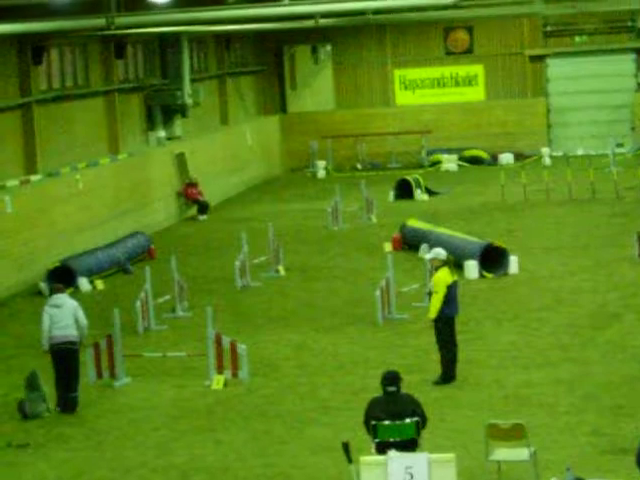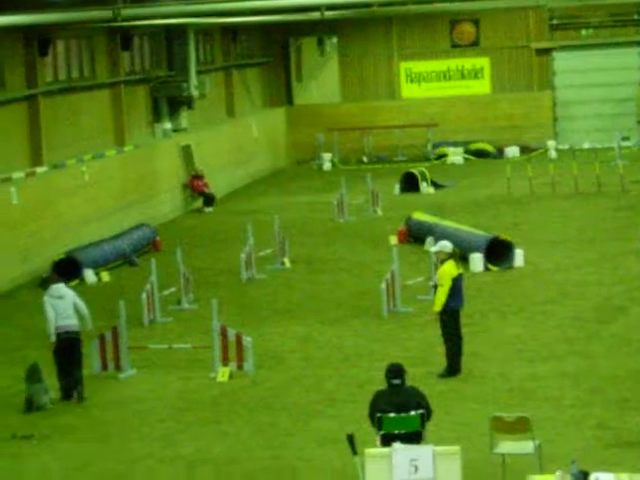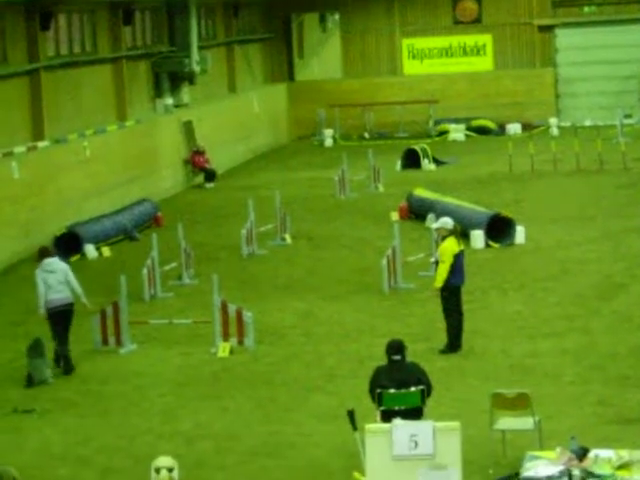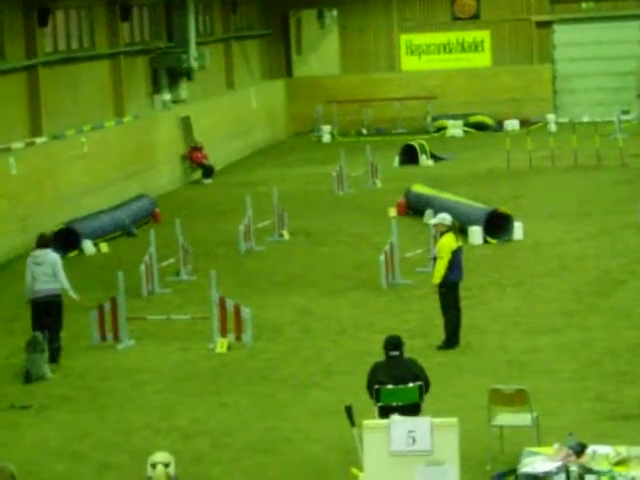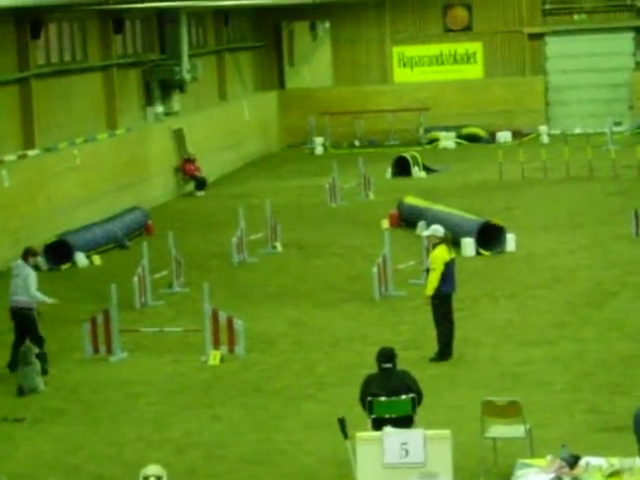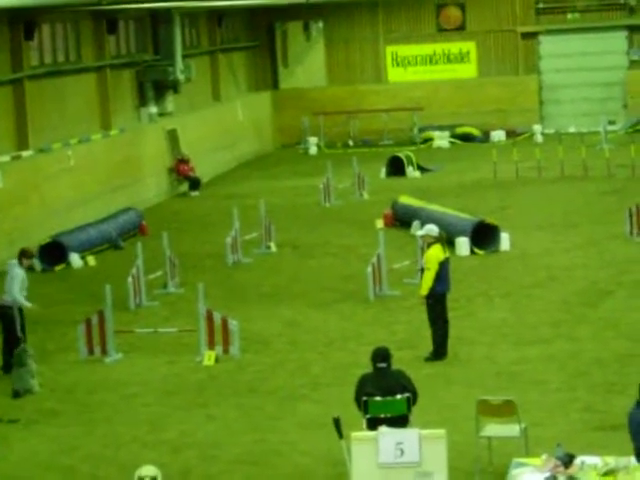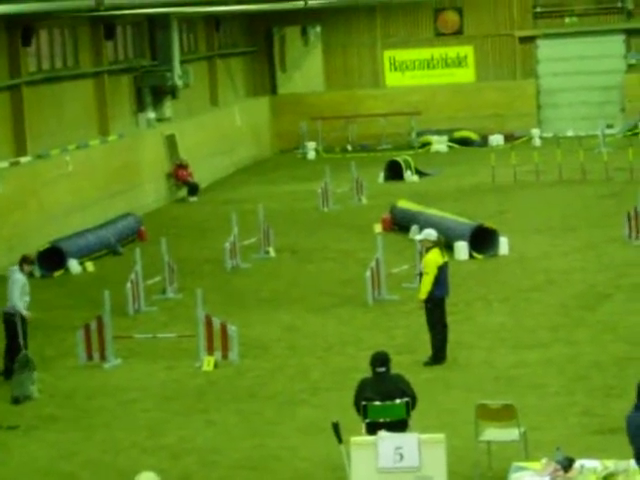
dt=0.4s
person 1, frame 1
left shoulder: (439, 276)
right shoulder: (449, 272)
left elbow: (437, 298)
left wrist: (431, 315)
left hip: (442, 315)
right hip: (450, 312)
left knee: (444, 345)
right knee: (451, 343)
left ankle: (446, 376)
right ankle: (451, 373)
person 1, frame 2
left shoulder: (445, 269)
right shoulder: (455, 264)
left elbow: (443, 290)
left wrist: (437, 308)
left hip: (448, 307)
right hip: (456, 305)
left knee: (449, 338)
right knee: (456, 336)
left ankle: (452, 369)
right ankle: (456, 366)
person 1, frame 3
left shoulder: (446, 246)
right shoulder: (456, 241)
left elbow: (444, 267)
left wrist: (438, 284)
left hip: (449, 284)
right hip: (457, 282)
left knee: (450, 314)
right knee: (456, 312)
left ankle: (452, 345)
right ankle: (456, 342)
person 1, frame 4
left shoulder: (445, 242)
right shoulder: (454, 237)
left elbow: (442, 263)
left wrist: (436, 280)
left hip: (447, 280)
right hip: (455, 278)
left knee: (448, 310)
right knee: (454, 308)
left ankle: (450, 341)
right ankle: (454, 338)
person 1, frame 5
left shoulder: (437, 254)
right shoulder: (447, 249)
left elbow: (435, 274)
left wrist: (429, 292)
left hip: (440, 291)
right hip: (448, 289)
left knee: (441, 322)
right knee: (447, 320)
left ankle: (443, 353)
right ankle: (447, 351)
person 1, frame 6
left shoulder: (432, 253)
right shoulder: (442, 248)
left elbow: (429, 274)
left wrist: (423, 291)
left hip: (434, 291)
right hip: (442, 289)
left knee: (436, 322)
right knee: (442, 320)
left ankle: (438, 353)
right ankle: (442, 350)
person 1, frame 7
left shoulder: (430, 257)
right shoulder: (440, 253)
left elbow: (428, 279)
left wrist: (422, 296)
left hip: (433, 295)
right hip: (441, 293)
left knee: (434, 326)
right knee: (441, 324)
left ankle: (437, 357)
right ankle: (441, 354)
person 2, frame 1
left shoulder: (48, 306)
right shoulder: (73, 303)
left elbow: (45, 327)
right elbow: (83, 323)
left wrist: (45, 345)
right wrist: (82, 338)
left hip: (55, 343)
right hip: (71, 341)
left knee: (60, 375)
right knee: (72, 375)
left ankle: (61, 404)
right ankle: (71, 405)
person 2, frame 2
left shoulder: (48, 297)
right shoulder: (69, 292)
left elbow: (50, 317)
right elbow: (83, 309)
left wrist: (52, 337)
right wrist: (89, 324)
left hip: (60, 333)
right hip: (74, 331)
left knee: (62, 364)
right knee: (76, 364)
left ankle: (67, 393)
right ankle: (79, 387)
person 2, frame 3
left shoulder: (40, 270)
right shoulder: (62, 265)
left elbow: (41, 291)
right elbow: (73, 283)
left wrist: (41, 308)
right wrist: (83, 298)
left hip: (52, 306)
right hip: (67, 303)
left knee: (59, 337)
right knee: (63, 334)
left ankle: (68, 366)
right ankle: (58, 360)
person 2, frame 4
left shoulder: (31, 259)
right shoulder: (54, 257)
left elbow: (28, 280)
right elbow: (61, 277)
left wrist: (29, 296)
right wrist: (70, 291)
left hip: (38, 297)
right hip: (54, 295)
left knee: (37, 327)
right knee: (54, 328)
right ankle: (54, 356)
person 2, frame 5
left shoulder: (16, 270)
right shoulder: (29, 272)
left elbow: (12, 290)
right elbow: (32, 292)
left wrist: (12, 305)
right wrist: (46, 299)
left hip: (15, 307)
right hip: (26, 308)
left knee: (19, 337)
right knee: (37, 339)
left ankle: (13, 365)
right ankle: (42, 367)
person 2, frame 6
left shoulder: (14, 268)
right shoulder: (18, 272)
right elbow: (15, 292)
right wrist: (25, 303)
right hip: (13, 308)
right knee: (19, 339)
person 2, frame 7
left shoulder: (18, 275)
right shoulder: (19, 278)
right elbow: (14, 298)
right wrist: (23, 311)
left hip: (9, 313)
right hip: (15, 315)
left knee: (11, 345)
right knee: (20, 346)
left ankle: (8, 372)
